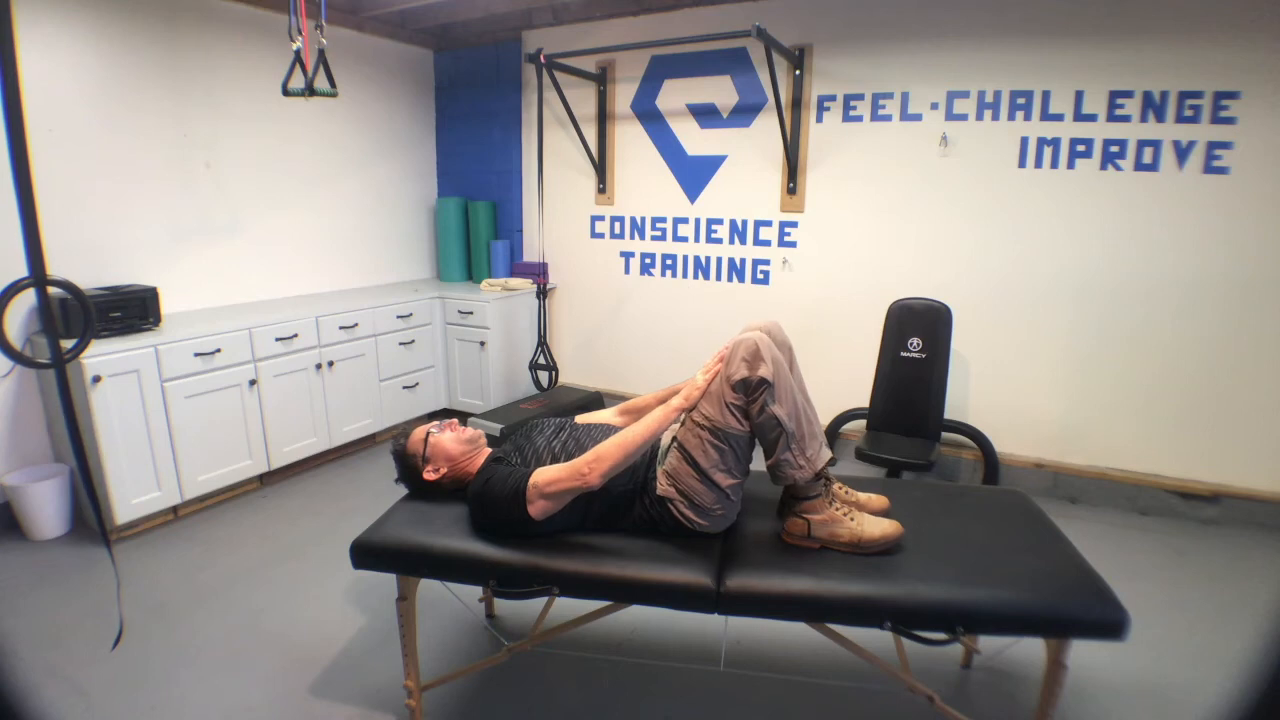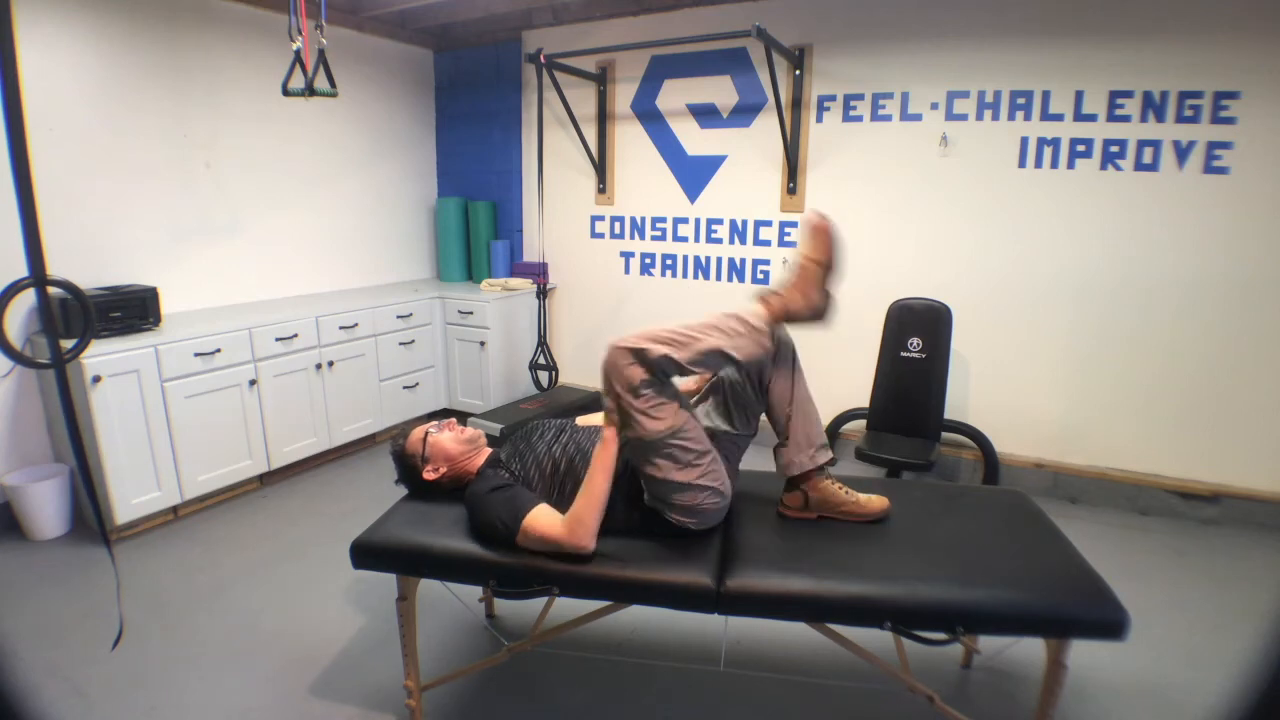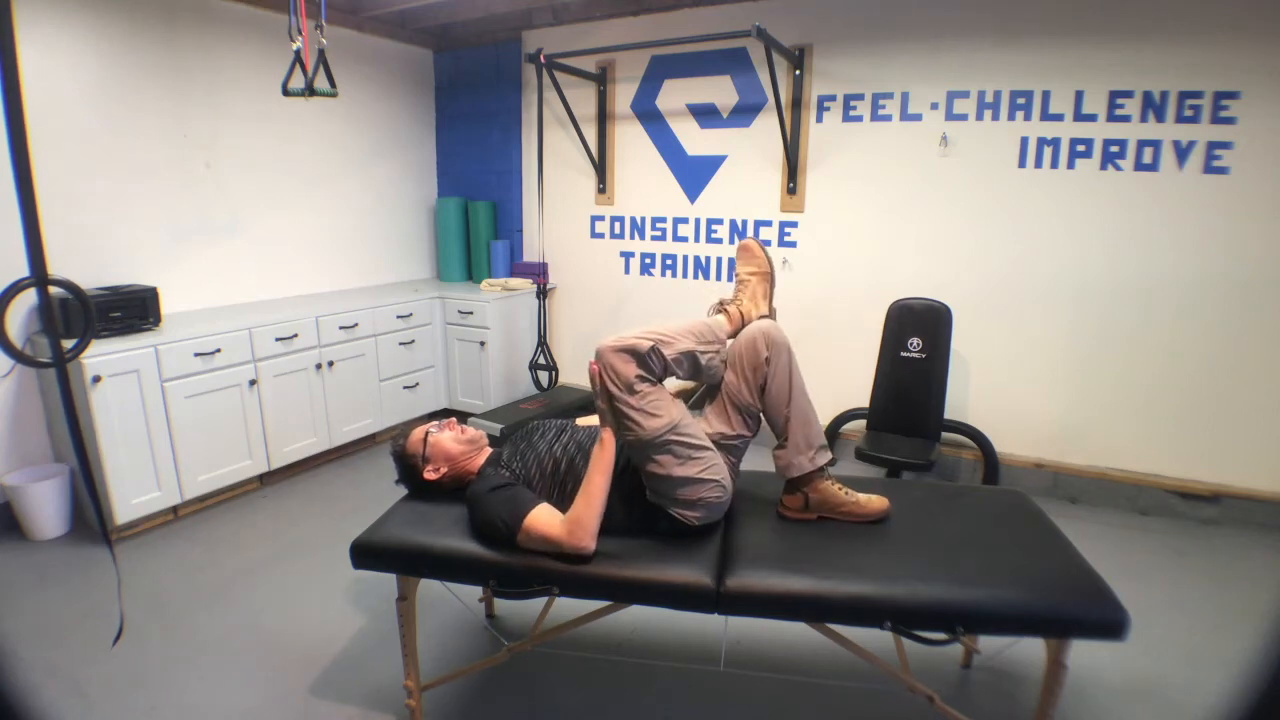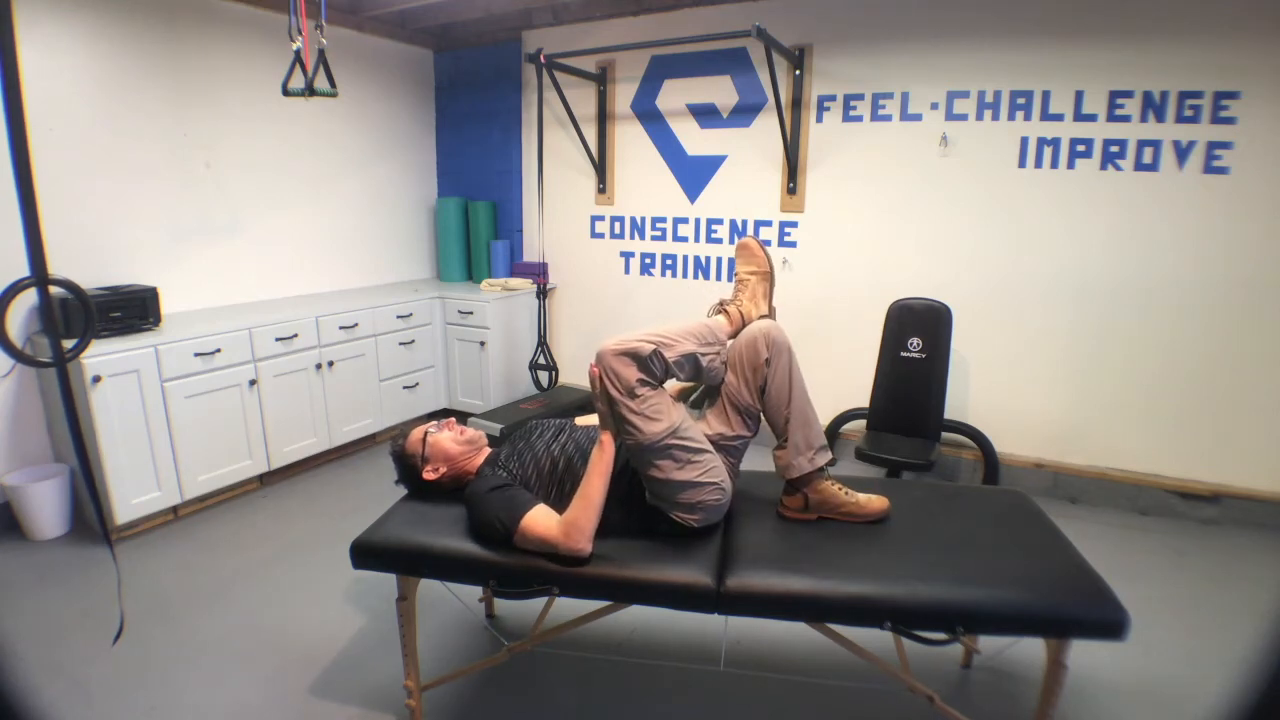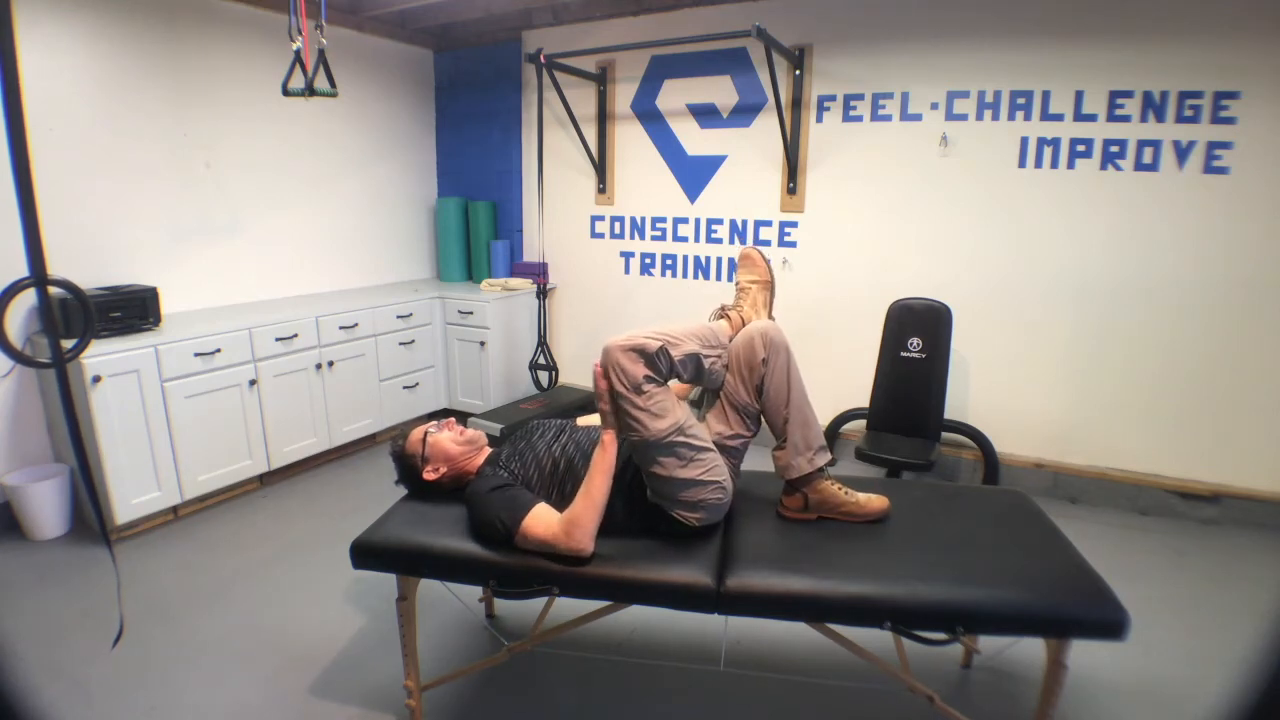
dt=0.5s
person 1, frame 1
left shoulder: (520, 442)
right shoulder: (492, 493)
left elbow: (617, 416)
right elbow: (588, 473)
left wrist: (700, 385)
right wrist: (682, 402)
left hip: (667, 455)
right hip: (685, 500)
left knee: (765, 337)
right knee: (752, 354)
left ankle: (811, 482)
right ankle: (811, 507)
person 1, frame 2
left shoulder: (523, 437)
right shoulder: (488, 498)
left elbow: (599, 423)
right elbow: (579, 538)
left wrist: (693, 387)
right wrist: (613, 430)
left hip: (698, 455)
right hip: (692, 498)
left knee: (768, 341)
right knee: (626, 355)
left ankle: (808, 486)
right ankle: (784, 303)
person 1, frame 3
left shoulder: (522, 440)
right shoulder: (489, 497)
right elbow: (578, 539)
left wrist: (697, 383)
right wrist: (609, 429)
left hip: (702, 459)
right hip: (694, 493)
left knee: (765, 340)
right knee: (616, 355)
left ankle: (808, 485)
right ankle: (736, 314)
person 1, frame 4
left shoulder: (524, 437)
right shoulder: (487, 498)
left elbow: (615, 419)
right elbow: (574, 541)
left wrist: (697, 376)
right wrist: (609, 433)
left hip: (703, 460)
right hip: (693, 498)
left knee: (765, 340)
right knee: (617, 356)
left ankle: (808, 486)
right ankle: (735, 315)
person 1, frame 5
left shoulder: (527, 436)
right shoulder: (488, 497)
right elbow: (576, 540)
left wrist: (691, 381)
right wrist: (611, 431)
left hip: (702, 459)
right hip: (692, 497)
left knee: (764, 339)
right knee: (622, 353)
left ankle: (807, 485)
right ankle: (735, 320)
